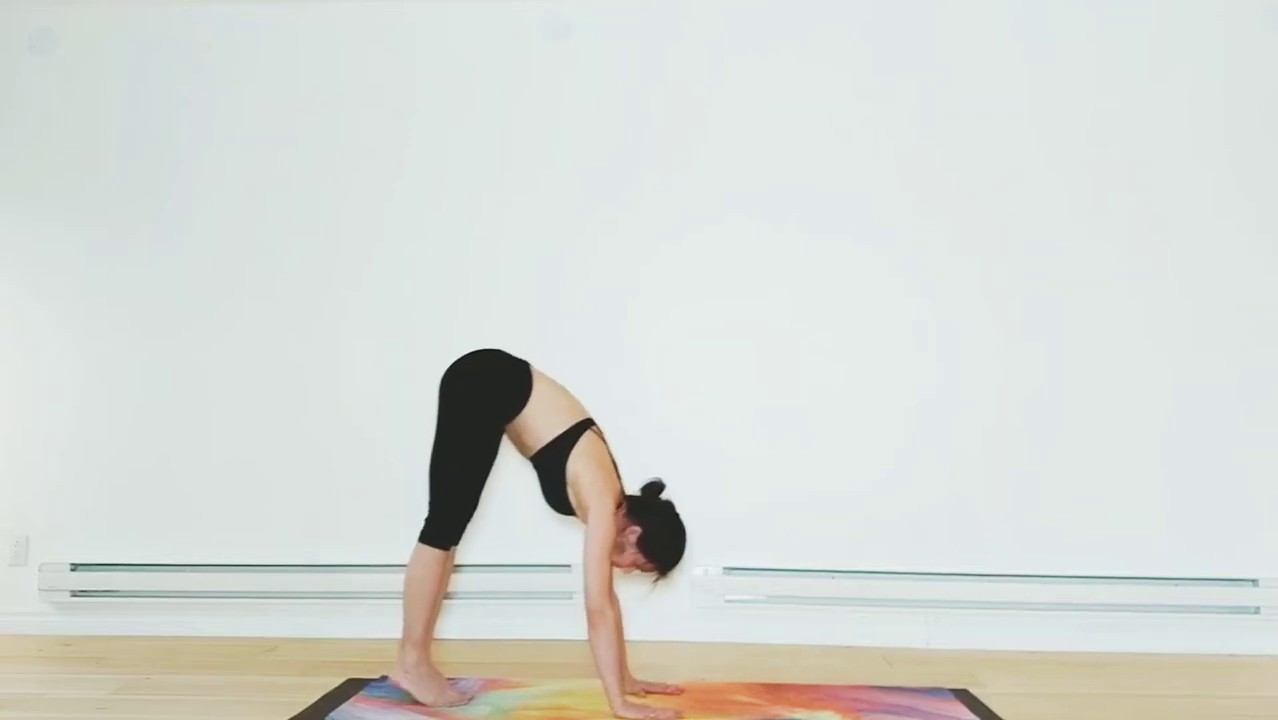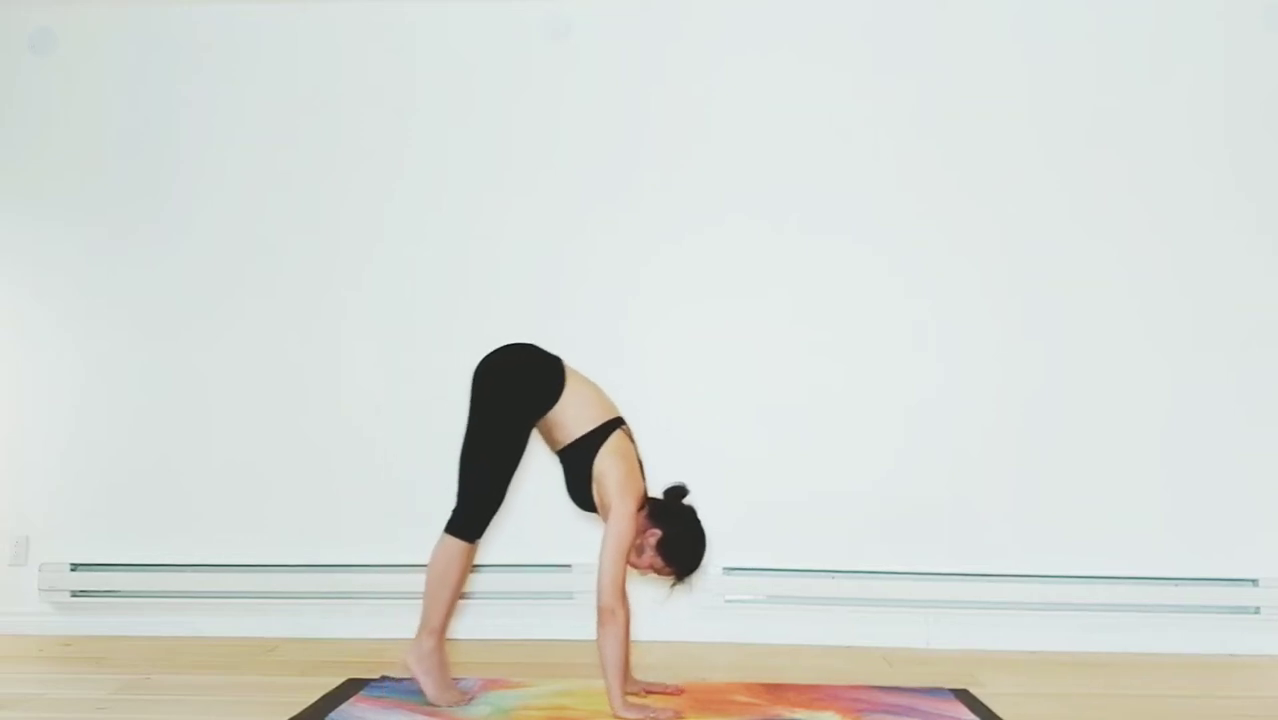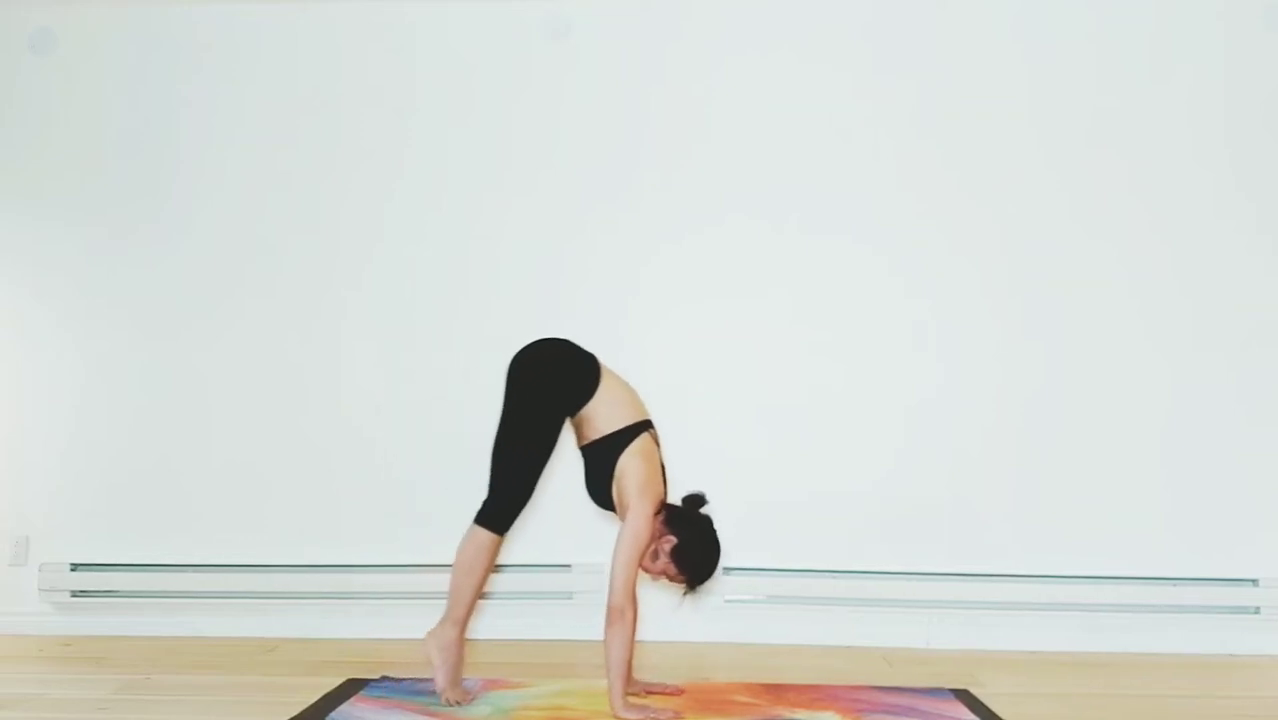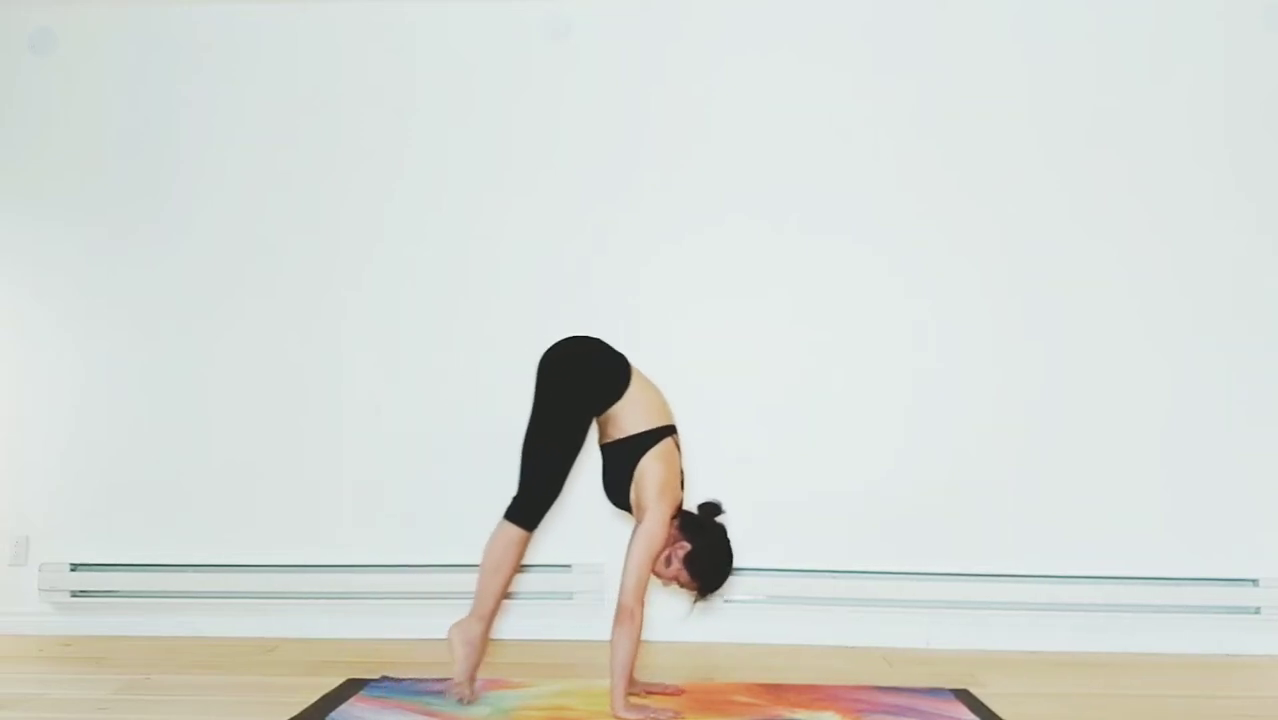
dt=0.2s
person 1, frame 1
left shoulder: (605, 501)
right shoulder: (603, 506)
left elbow: (605, 599)
right elbow: (598, 609)
left wrist: (625, 680)
left hip: (497, 388)
right hip: (483, 385)
left knee: (448, 528)
right knee: (445, 526)
left ankle: (418, 662)
right ankle: (411, 662)
person 1, frame 2
left shoulder: (630, 502)
right shoulder: (624, 504)
left elbow: (615, 599)
right elbow: (609, 607)
left wrist: (626, 680)
left hip: (531, 381)
right hip: (515, 378)
left knee: (474, 518)
right knee: (472, 517)
right ankle: (426, 648)
person 1, frame 3
left shoulder: (647, 503)
right shoulder: (643, 506)
left elbow: (624, 599)
right elbow: (619, 607)
left wrist: (626, 680)
left hip: (563, 375)
right hip: (550, 372)
left knee: (504, 509)
right knee: (502, 508)
right ankle: (447, 634)
person 1, frame 4
left shoulder: (663, 508)
right shoulder: (659, 510)
left elbow: (631, 603)
right elbow: (629, 607)
left wrist: (628, 682)
left hip: (591, 373)
right hip: (578, 369)
left knee: (532, 505)
right knee: (531, 505)
right ankle: (473, 627)
